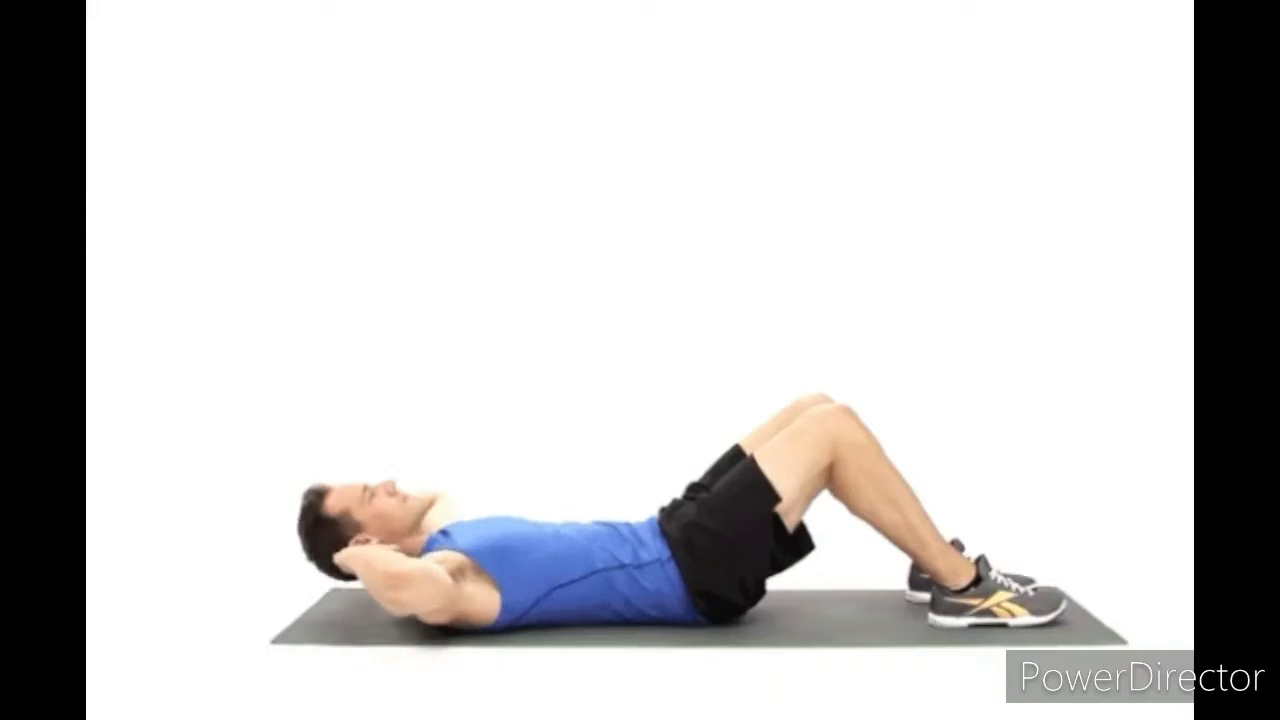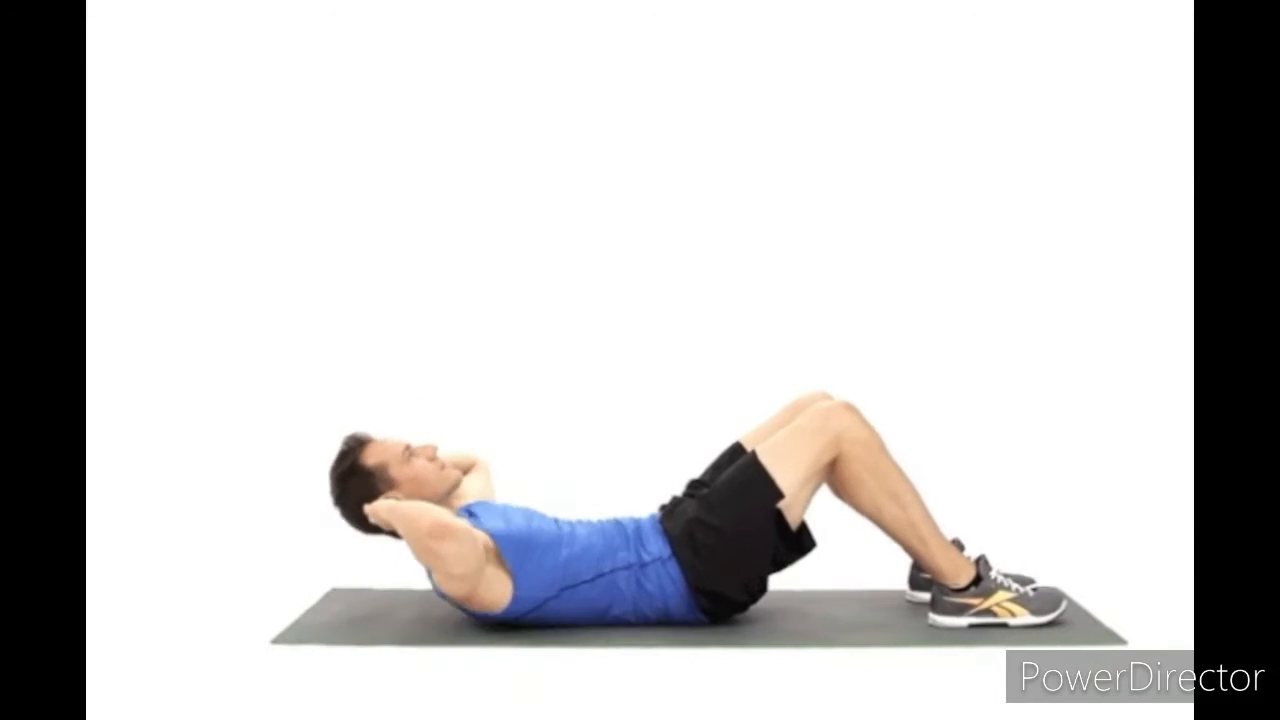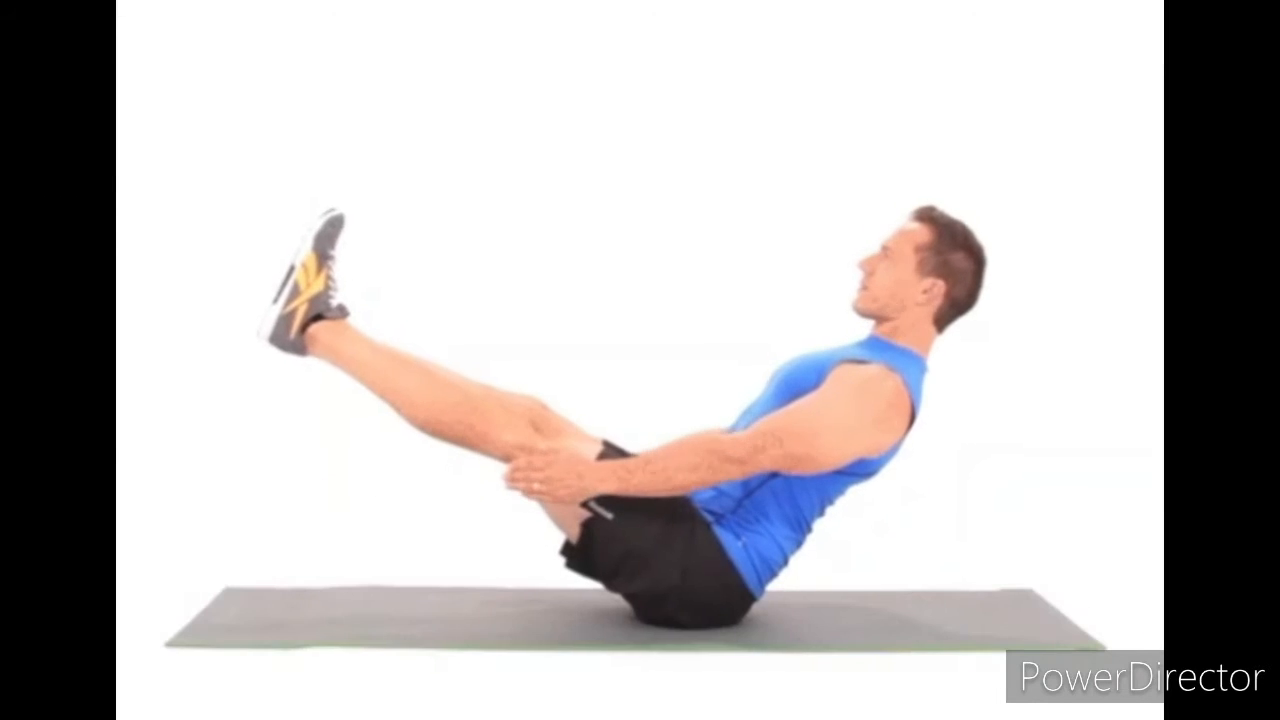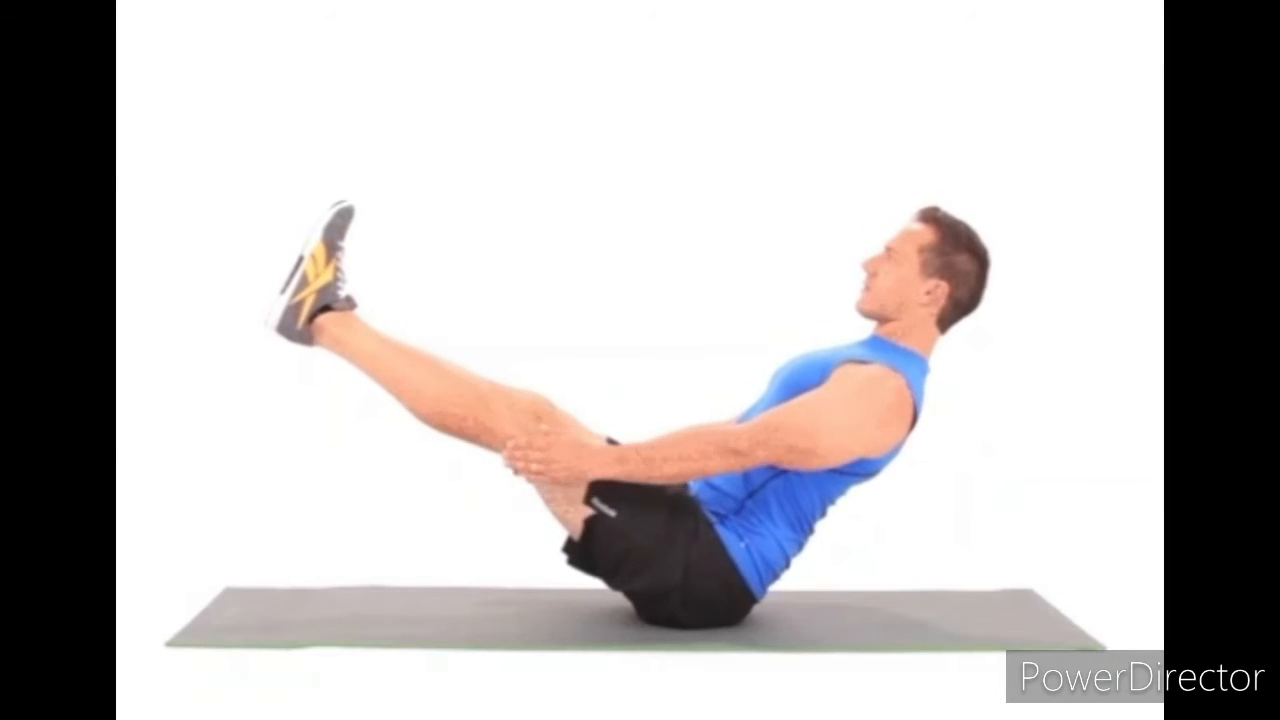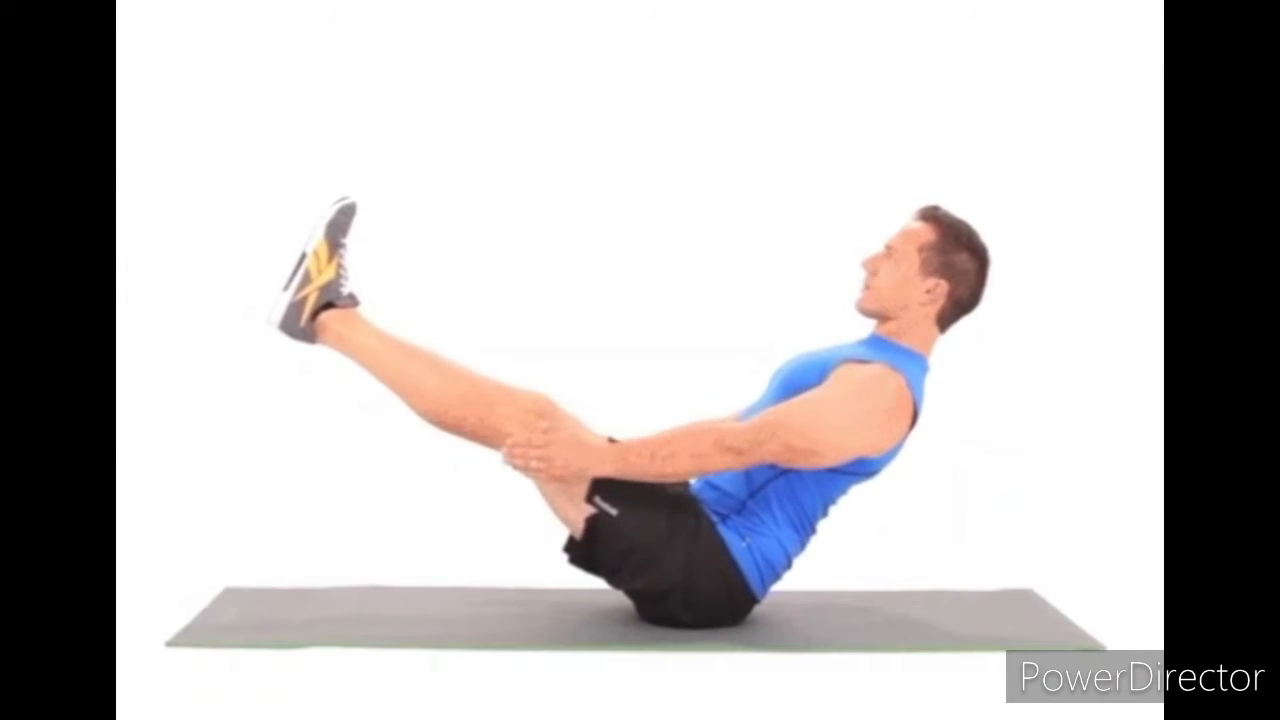
dt=1s
person 1, frame 1
left shoulder: (445, 545)
right shoulder: (443, 583)
left elbow: (436, 502)
right elbow: (408, 585)
left wrist: (413, 513)
right wrist: (366, 553)
left hip: (670, 539)
right hip: (693, 576)
left knee: (819, 409)
right knee: (832, 428)
left ankle: (938, 567)
right ankle: (964, 588)
person 1, frame 2
left shoulder: (466, 519)
right shoulder: (461, 569)
left elbow: (474, 462)
right elbow: (441, 533)
left wrist: (430, 469)
right wrist: (397, 510)
left hip: (673, 537)
right hip: (695, 574)
left knee: (819, 408)
right knee: (837, 424)
left ankle: (941, 566)
right ankle: (965, 586)
person 1, frame 3
left shoulder: (878, 389)
right shoulder: (863, 366)
left elbow: (741, 456)
left wrist: (596, 479)
right wrist: (601, 472)
left hip: (700, 569)
right hip: (699, 539)
left knee: (519, 428)
right knee: (528, 420)
left ankle: (318, 329)
right ankle: (322, 327)
person 1, frame 4
left shoulder: (880, 390)
right shoulder: (863, 364)
left elbow: (740, 448)
right elbow: (745, 436)
left wrist: (597, 459)
right wrist: (608, 457)
left hip: (702, 569)
right hip: (704, 541)
left knee: (523, 420)
right knee: (532, 418)
left ankle: (325, 319)
right ankle: (333, 321)
person 1, frame 5
left shoulder: (880, 390)
right shoulder: (864, 364)
left elbow: (738, 446)
right elbow: (744, 432)
left wrist: (595, 457)
right wrist: (607, 455)
left hip: (704, 570)
right hip: (704, 541)
left knee: (527, 418)
right knee: (533, 419)
left ankle: (329, 317)
right ankle: (332, 317)
